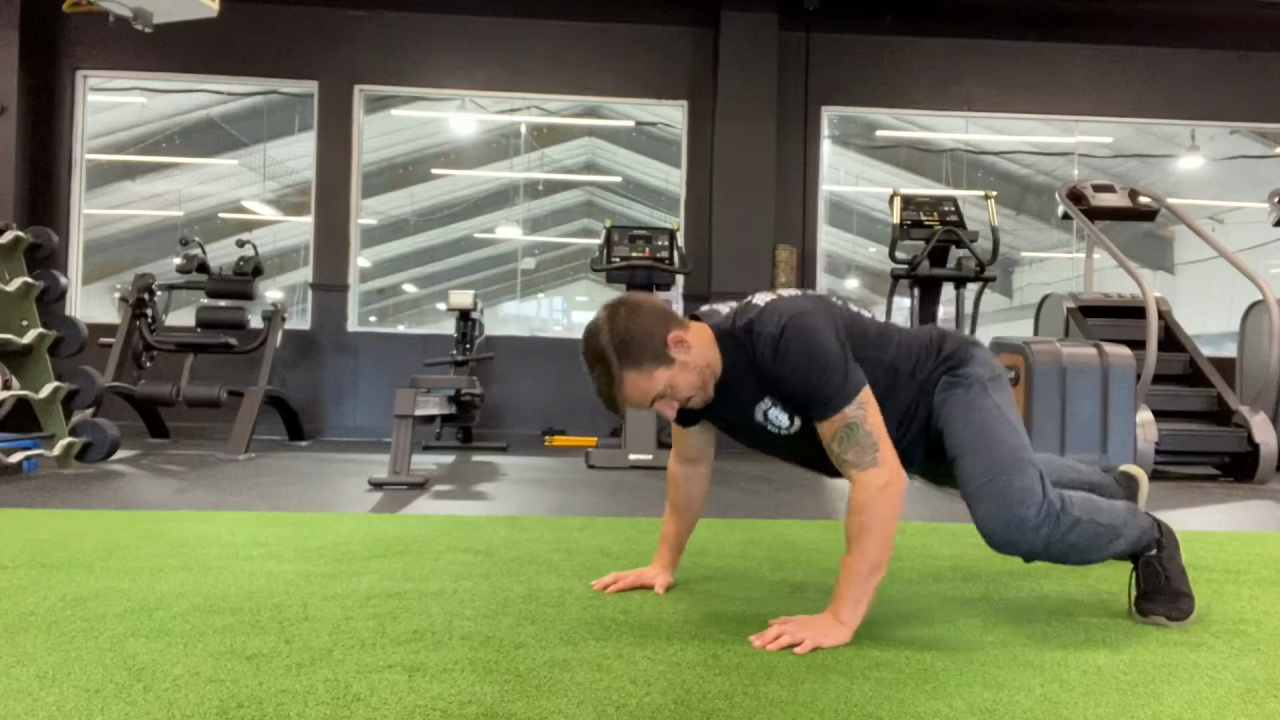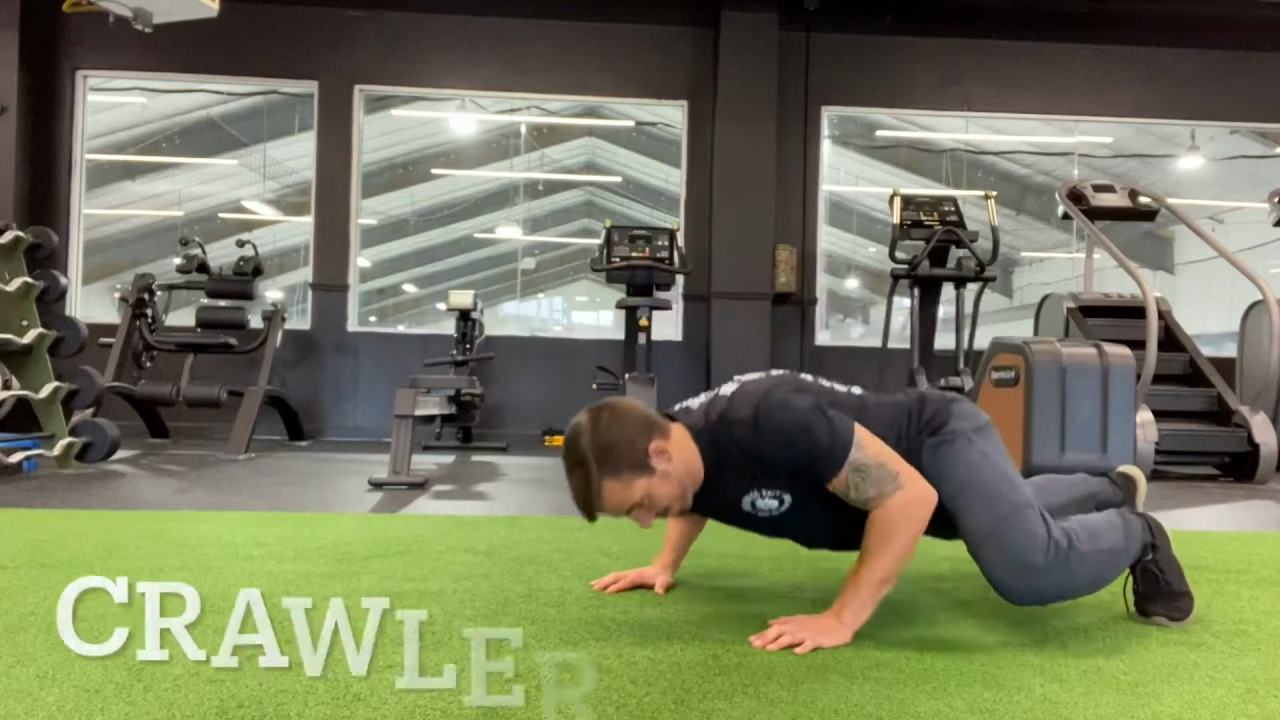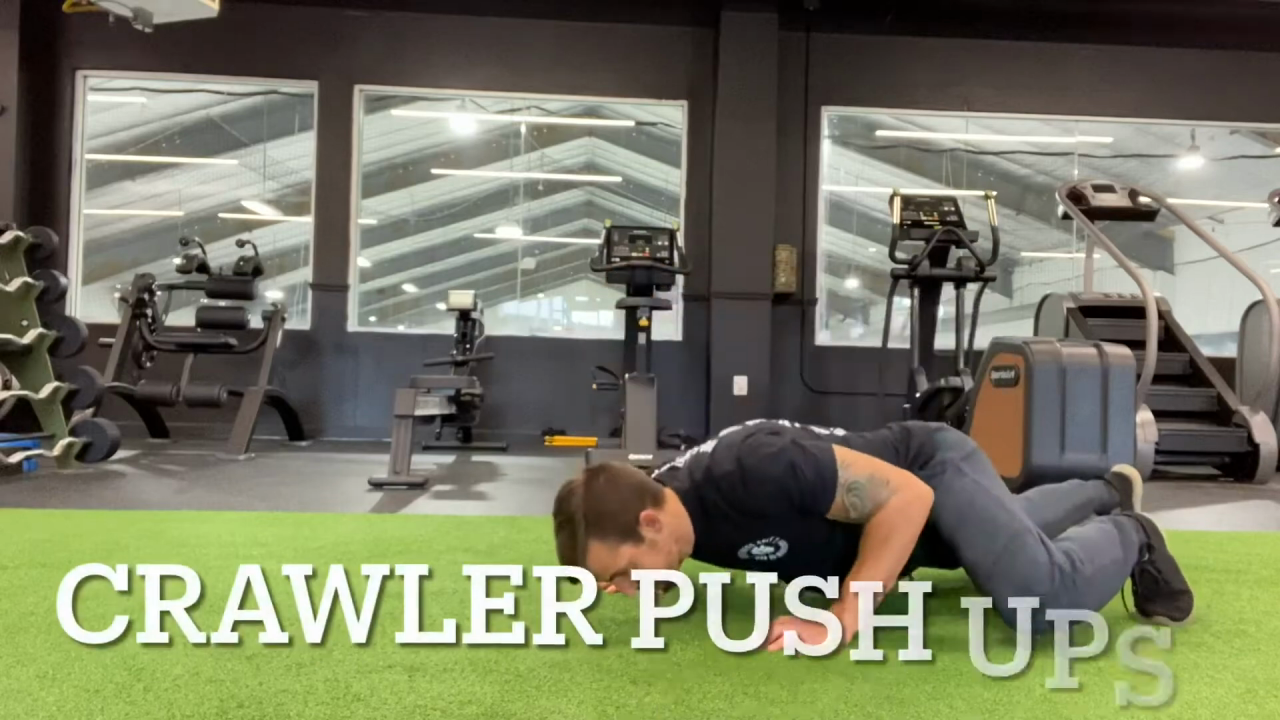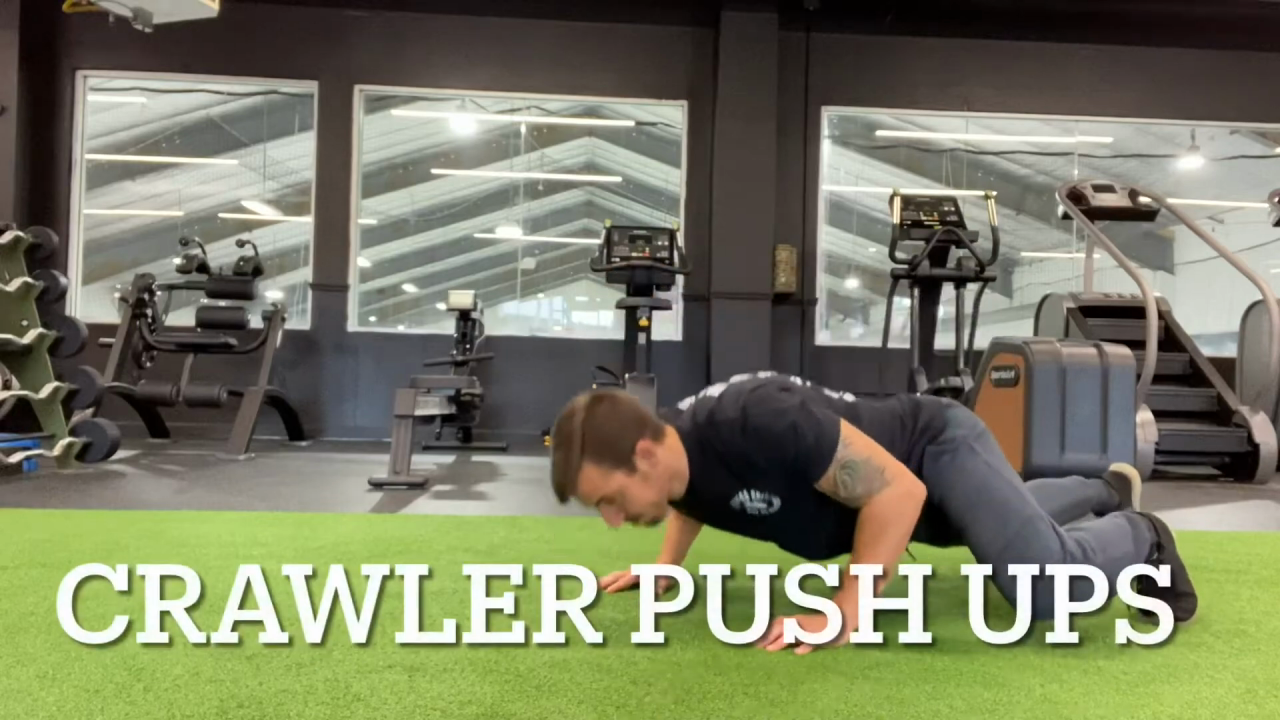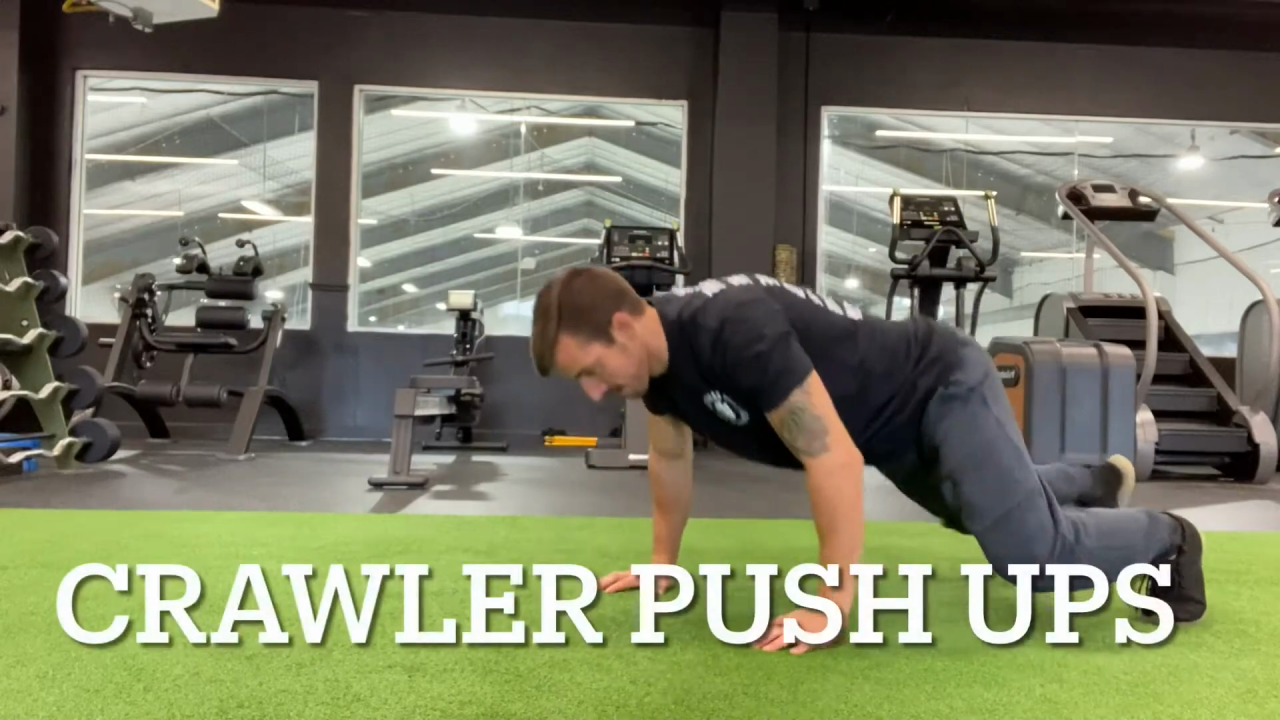
dt=0.3s
person 1, frame 1
left shoulder: (785, 339)
right shoulder: (682, 369)
left elbow: (879, 477)
right elbow: (689, 460)
left wrist: (841, 617)
right wrist: (665, 560)
left hip: (953, 380)
right hip: (905, 408)
left knee: (1017, 518)
right knee: (1001, 475)
left ankle: (1143, 535)
right ankle: (1114, 486)
person 1, frame 2
left shoulder: (766, 422)
right shoulder: (679, 449)
left elbow: (910, 497)
left wrist: (840, 619)
right wrist: (665, 564)
left hip: (939, 440)
right hip: (900, 468)
left knee: (1027, 566)
right knee: (1005, 511)
left ankle: (1133, 537)
right ankle: (1113, 490)
person 1, frame 3
left shoulder: (749, 472)
right shoulder: (674, 495)
left elbow: (907, 495)
left wrist: (844, 618)
right wrist: (662, 572)
left hip: (930, 469)
right hip: (894, 500)
left knee: (1037, 593)
right knee: (1007, 529)
left ankle: (1127, 539)
right ankle: (1110, 490)
person 1, frame 4
left shoulder: (754, 425)
right shoulder: (674, 454)
left elbow: (898, 488)
left wrist: (845, 612)
right wrist: (667, 564)
left hip: (936, 446)
right hip: (899, 485)
left knee: (1043, 582)
right knee: (1011, 514)
left ankle: (1138, 536)
right ankle: (1109, 490)
person 1, frame 5
left shoulder: (736, 329)
right shoulder: (660, 352)
left elbow: (837, 462)
right elbow: (670, 456)
left wrist: (832, 605)
right wrist: (663, 559)
left hip: (944, 384)
right hip: (890, 412)
left knee: (1028, 552)
right knee: (966, 507)
left ankle: (1163, 537)
right ankle: (1096, 482)
